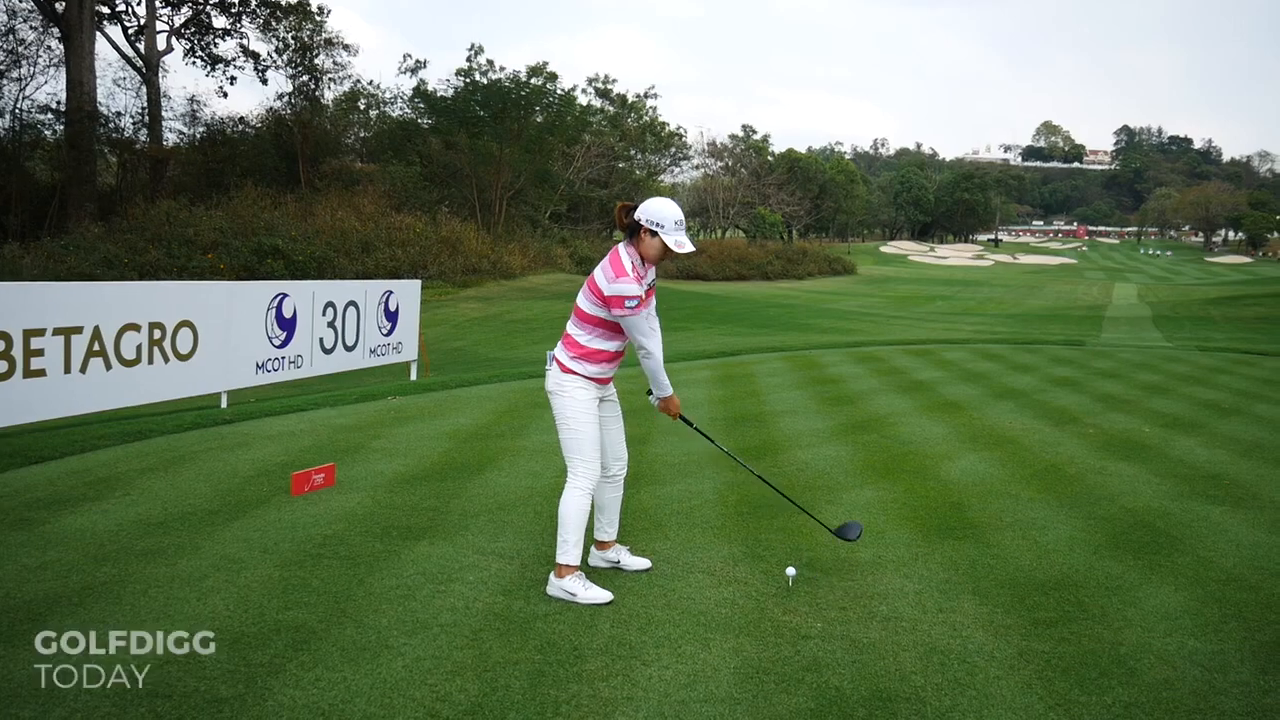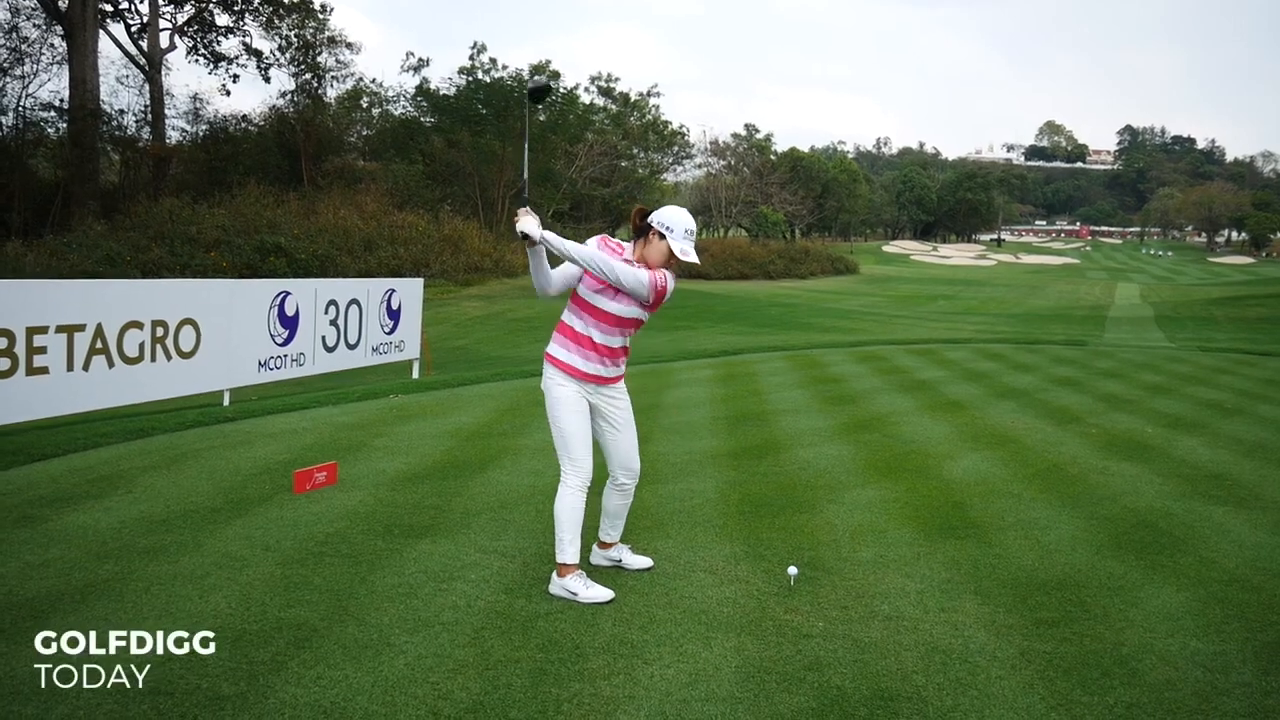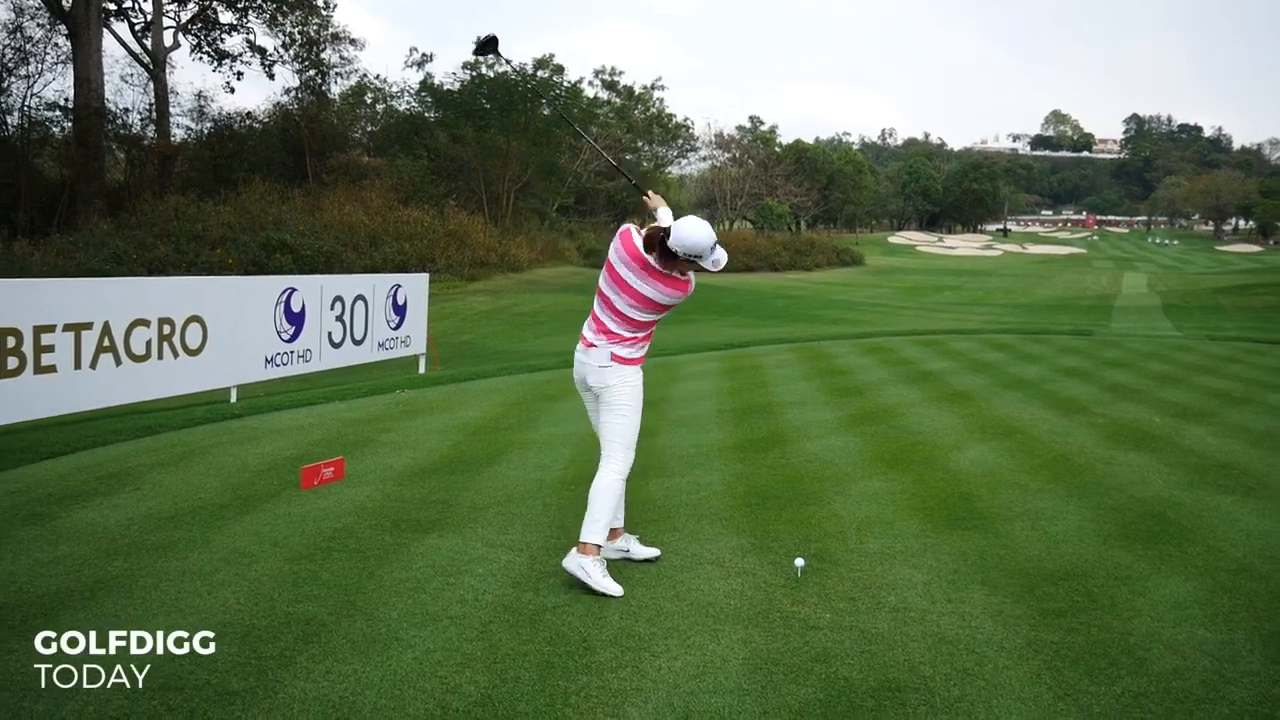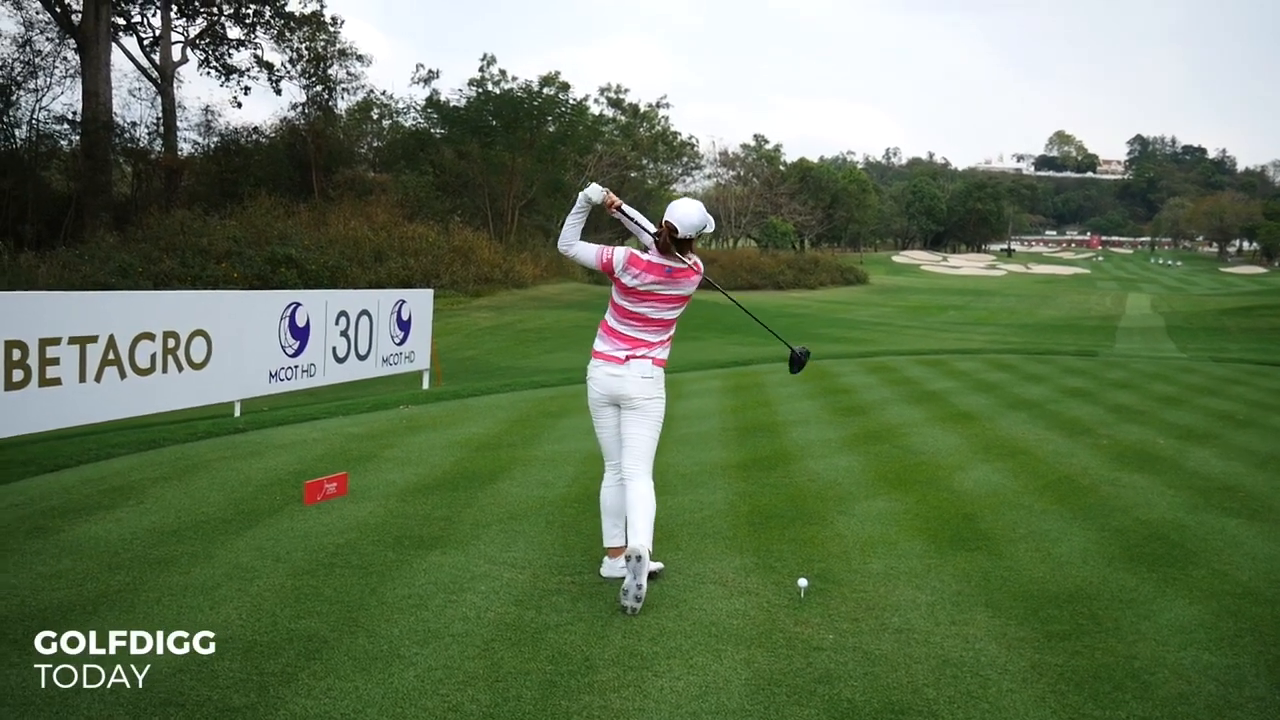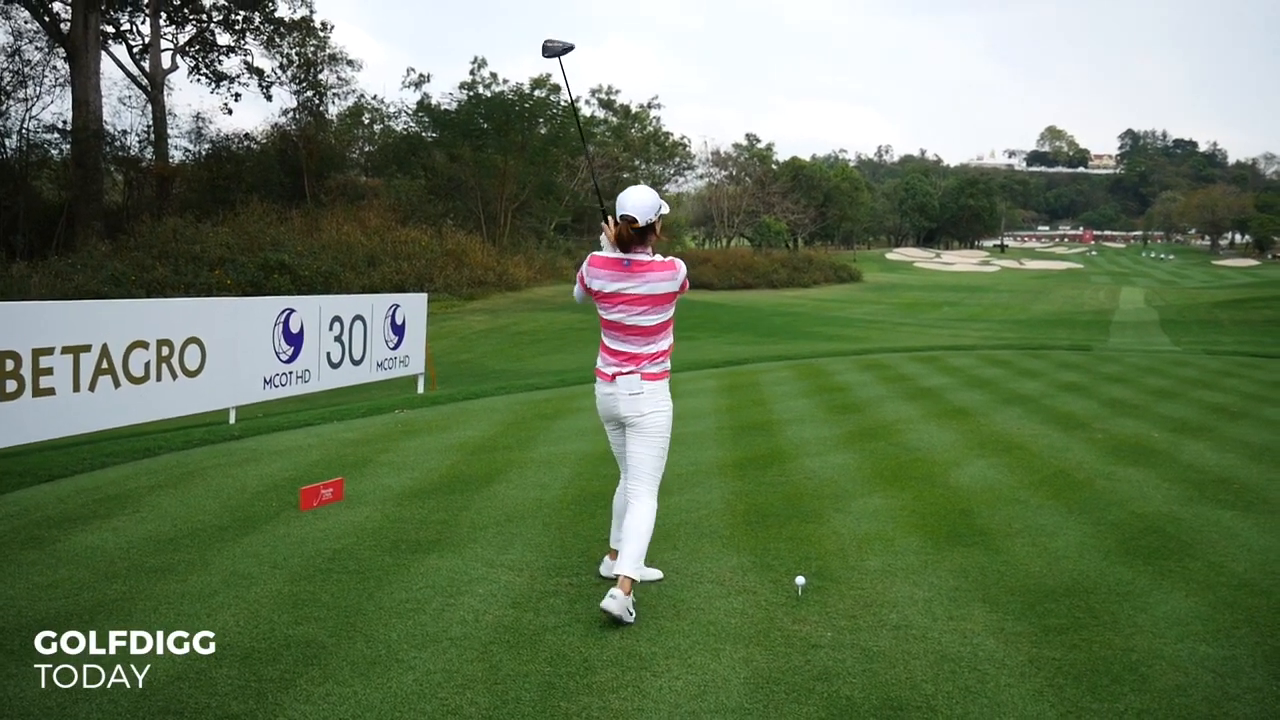
dt=0.7s
person 1, frame 1
left shoulder: (643, 264)
right shoulder: (620, 280)
left elbow: (651, 325)
right elbow: (644, 344)
left wrist: (659, 386)
right wrist: (665, 393)
left hip: (600, 380)
right hip: (573, 380)
left knee: (615, 465)
right knee: (585, 475)
left ankle: (604, 547)
right ankle: (564, 574)
person 1, frame 2
left shoulder: (661, 282)
right shoulder: (601, 245)
left elbow: (609, 271)
right elbow: (550, 284)
left wrist: (543, 234)
right wrist: (534, 243)
left hip: (609, 385)
right hip: (564, 376)
left knee: (627, 473)
right knee: (577, 474)
left ankle: (607, 546)
right ankle: (566, 573)
person 1, frame 3
left shoulder: (628, 238)
right shoulder: (682, 287)
left wrist: (663, 214)
right wrist: (663, 210)
left hip: (588, 360)
right hip: (620, 372)
left knee: (615, 454)
right knee: (616, 464)
left ankle: (614, 537)
right ankle: (586, 551)
person 1, frame 4
left shoulder: (627, 261)
right shoulder: (694, 272)
left elbow: (567, 246)
right elbow: (659, 243)
left wrist: (588, 199)
right wrist: (620, 208)
left hip: (603, 375)
right hip: (644, 381)
left knee: (615, 469)
right knee: (637, 474)
left ankle: (615, 555)
right ankle: (637, 550)
person 1, frame 5
left shoulder: (594, 266)
right shoulder: (673, 270)
left elbow: (579, 296)
left wrist: (609, 247)
right wrist: (619, 248)
left hip: (608, 390)
right hip: (648, 395)
left knee: (631, 478)
right knee: (646, 494)
left ankle: (618, 559)
right ankle: (620, 589)
